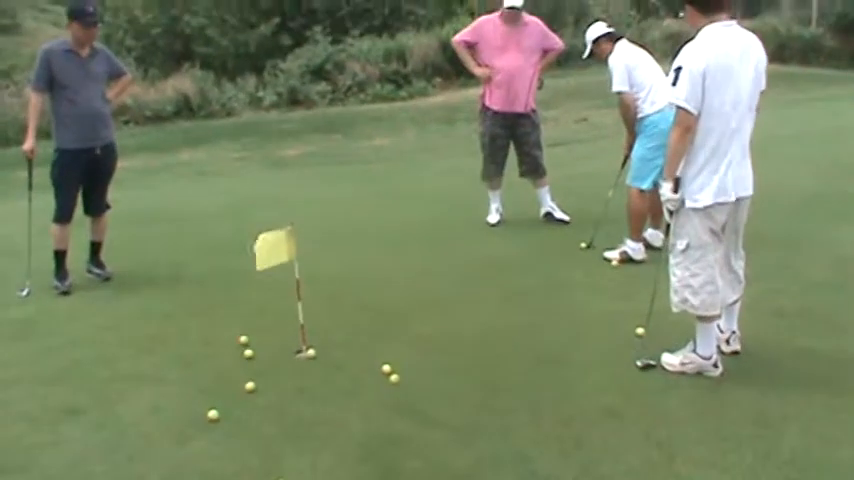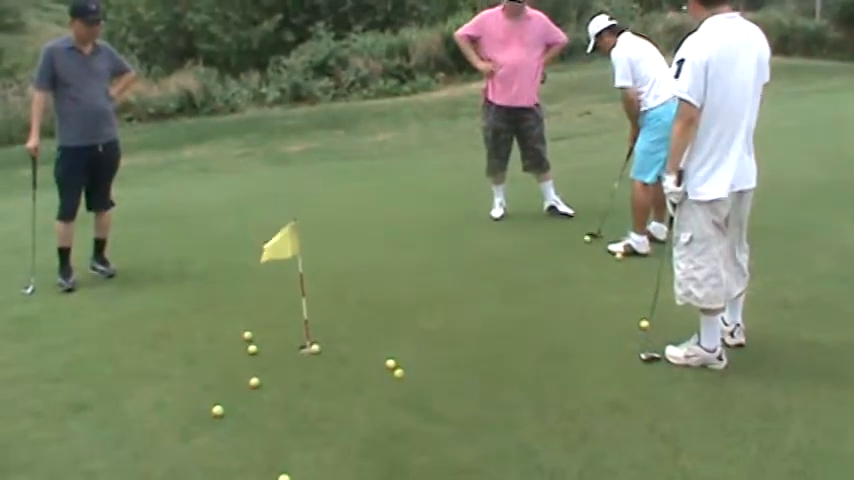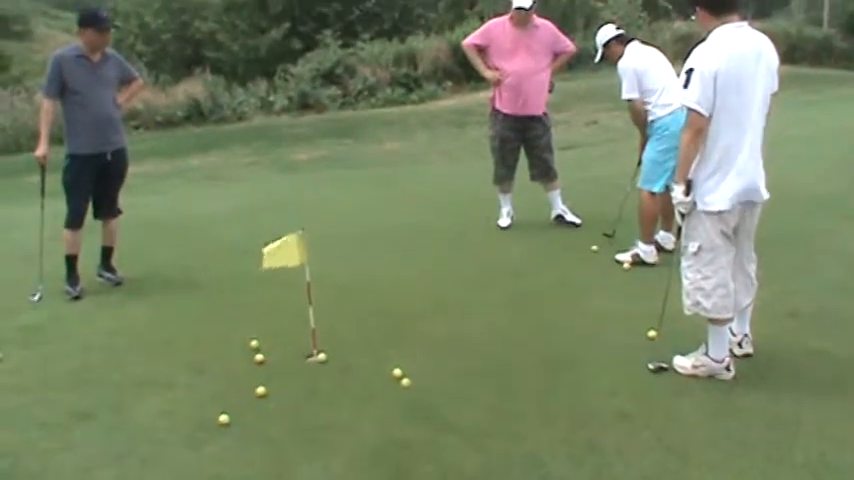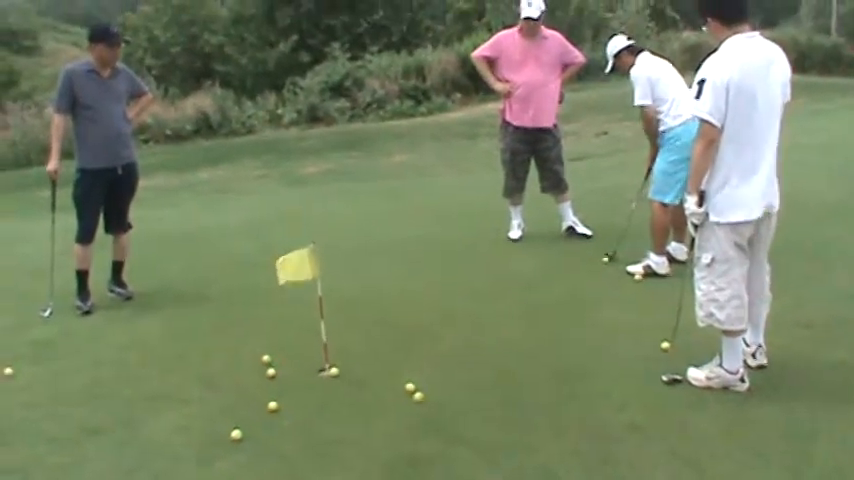
dt=0.3s
person 1, frame 1
left shoulder: (696, 53)
right shoulder: (754, 46)
left elbow: (685, 126)
right elbow: (751, 108)
left wrist: (669, 180)
left hip: (703, 183)
right hip: (739, 176)
left knee: (699, 269)
right knee: (731, 258)
left ankle: (705, 353)
right ankle: (728, 331)
person 1, frame 2
left shoulder: (698, 46)
right shoulder: (757, 38)
left elbow: (687, 118)
right elbow: (755, 99)
left wrist: (671, 172)
left hip: (706, 174)
right hip: (742, 168)
left knee: (703, 259)
right knee: (734, 251)
left ankle: (710, 346)
right ankle: (732, 324)
person 1, frame 3
left shoulder: (707, 55)
right shoulder: (765, 47)
left elbow: (696, 127)
right elbow: (763, 108)
left wrist: (680, 182)
left hip: (715, 184)
right hip: (751, 178)
left knee: (711, 269)
right knee: (742, 260)
left ankle: (717, 356)
right ankle: (740, 334)
person 1, frame 4
left shoulder: (718, 66)
right shoulder: (777, 57)
left elbow: (708, 138)
right elbow: (775, 117)
left wrist: (692, 193)
left hip: (728, 195)
right hip: (765, 190)
left knee: (724, 281)
right knee: (756, 272)
left ankle: (731, 368)
right ankle: (754, 346)
person 2, frame 1
left shoulder: (102, 54)
right shoulder: (50, 54)
left elbow: (126, 77)
right elbow: (37, 95)
left wrist: (110, 97)
right wrist: (30, 137)
left hip: (103, 144)
right hip: (69, 148)
left knee: (99, 207)
right knee: (64, 212)
left ankle: (95, 259)
right ankle: (60, 270)
person 2, frame 2
left shoulder: (105, 51)
right shoulder: (53, 52)
left elbow: (129, 73)
right elbow: (40, 93)
left wrist: (113, 94)
right wrist: (34, 134)
left hip: (107, 141)
right hip: (72, 144)
left knee: (102, 203)
right knee: (68, 208)
left ankle: (99, 257)
right ankle: (65, 268)
person 2, frame 3
left shoulder: (113, 59)
right shoulder: (61, 60)
left elbow: (136, 81)
right elbow: (49, 101)
left wrist: (121, 101)
right wrist: (43, 142)
left hip: (114, 149)
right hip: (81, 152)
left knee: (109, 211)
right knee: (75, 216)
left ankle: (106, 265)
right ankle: (72, 276)
person 2, frame 4
left shoulder: (123, 73)
right shoulder: (72, 75)
left elbow: (146, 95)
right elbow: (60, 116)
left wrist: (131, 115)
right wrist: (54, 157)
left hip: (125, 163)
right hip: (91, 166)
left knee: (120, 225)
right knee: (86, 230)
left ankle: (117, 279)
right ankle: (82, 290)
person 3, frame 1
left shoulder: (617, 57)
right shoulder: (632, 50)
left elbow: (627, 102)
left wrist: (630, 136)
right wrist: (635, 134)
left hip: (655, 121)
right hip: (669, 115)
left knee: (638, 186)
right knee: (655, 181)
left ankle: (634, 246)
right ankle: (654, 234)
person 3, frame 2
left shoulder: (620, 51)
right shoulder: (639, 43)
left elbow: (630, 96)
left wrist: (634, 129)
right wrist: (639, 127)
left hip: (659, 114)
right hip: (673, 109)
left knee: (641, 179)
right knee: (658, 174)
left ankle: (638, 240)
right ankle: (658, 227)
person 3, frame 3
left shoulder: (627, 62)
right shoulder: (648, 51)
left elbow: (636, 107)
left wrist: (644, 137)
right wrist: (648, 135)
left hip: (667, 124)
right hip: (681, 118)
left knee: (649, 188)
right knee: (666, 183)
left ankle: (646, 249)
right ankle: (666, 237)
person 3, frame 4
left shoulder: (639, 70)
right shoulder: (657, 62)
left elbow: (649, 114)
left wrist: (653, 148)
right wrist: (657, 146)
left hip: (678, 135)
right hip: (692, 130)
left knee: (660, 199)
right knee: (676, 195)
left ankle: (658, 260)
right ankle: (678, 248)
person 4, frame 1
left shoulder: (535, 26)
right shoulder: (484, 24)
left elbow: (557, 47)
right elbow: (458, 41)
left wrist: (539, 68)
right wrist: (475, 68)
left hip: (525, 108)
right hip: (494, 108)
left knee: (535, 162)
right knee: (492, 162)
left ankle: (547, 206)
right ankle: (495, 207)
person 4, frame 2
left shoulder: (539, 20)
right shoulder: (487, 19)
left elbow: (561, 41)
right elbow: (461, 36)
left wrist: (542, 61)
right wrist: (478, 62)
left hip: (528, 101)
right hip: (497, 101)
left knee: (538, 155)
right knee: (496, 156)
left ankle: (551, 200)
right ankle: (498, 201)
person 4, frame 3
left shoulder: (546, 29)
right shoulder: (495, 27)
left elbow: (569, 49)
right elbow: (468, 44)
left wrist: (549, 70)
right wrist: (486, 71)
left hip: (536, 109)
right hip: (504, 110)
left knee: (546, 164)
right knee: (503, 165)
left ankle: (558, 210)
right ankle: (506, 210)
person 4, frame 4
left shoulder: (556, 41)
right shoulder: (504, 39)
left elbow: (578, 60)
right elbow: (478, 56)
left wrist: (559, 80)
right wrist: (495, 83)
left hip: (546, 121)
right hip: (514, 122)
left knee: (556, 175)
right knee: (514, 177)
left ankle: (569, 221)
right ankle: (516, 222)
